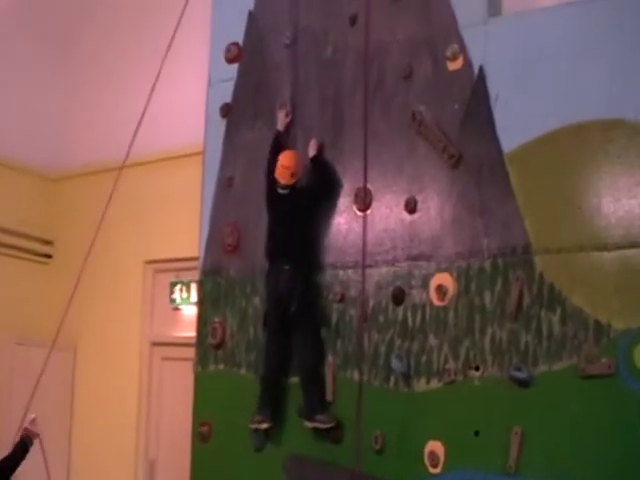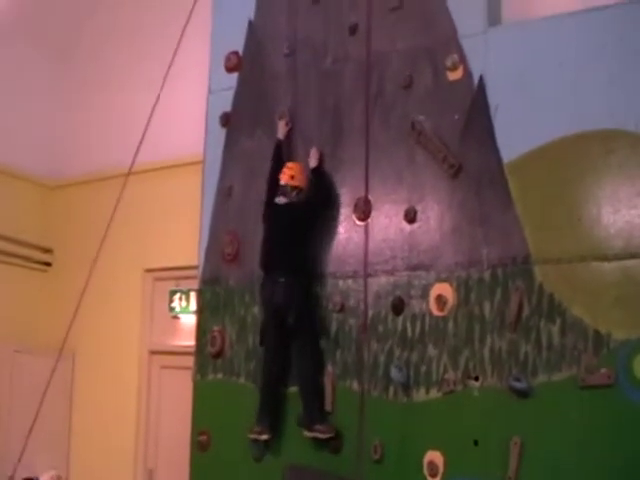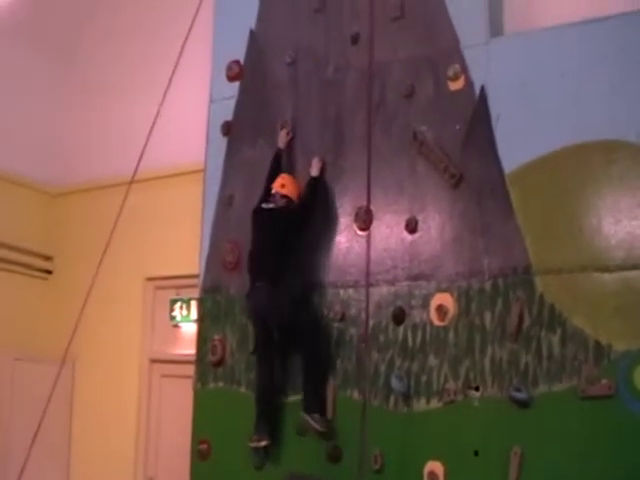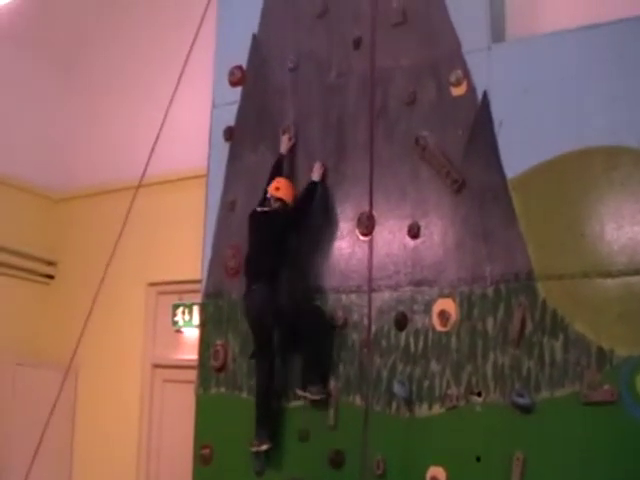
dt=0.3s
person 1, frame 1
left shoulder: (273, 198)
right shoulder: (305, 198)
left elbow: (270, 165)
right elbow: (328, 183)
left wrist: (279, 130)
right wrist: (314, 155)
left hip: (275, 275)
right hip: (298, 276)
left knee: (275, 345)
right knee: (307, 343)
left ankle: (265, 411)
right ankle: (314, 410)
person 1, frame 2
left shoulder: (270, 208)
right shoulder: (303, 212)
left elbow: (272, 175)
right elbow: (322, 196)
left wrist: (280, 139)
right wrist: (315, 166)
left hip: (270, 287)
right hip: (295, 287)
left knee: (273, 355)
right knee: (306, 353)
left ankle: (264, 422)
right ankle: (314, 419)
person 1, frame 3
left shoulder: (259, 212)
right shoulder: (285, 218)
left elbow: (271, 180)
right elbow: (306, 205)
left wrist: (280, 149)
right wrist: (314, 176)
left hip: (255, 294)
right hip: (277, 293)
left knee: (266, 361)
right knee: (310, 341)
left ankle: (262, 429)
right ankle: (313, 407)
person 1, frame 4
left shoulder: (255, 216)
right shoulder: (278, 220)
left elbow: (272, 183)
right elbow: (301, 207)
left wrist: (282, 154)
right wrist: (314, 180)
left hip: (251, 296)
right hip: (271, 294)
left knee: (264, 363)
left ankle: (262, 433)
right ankle: (309, 382)
